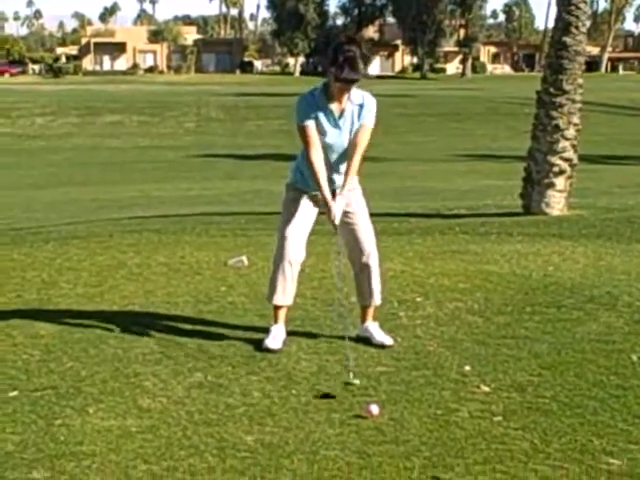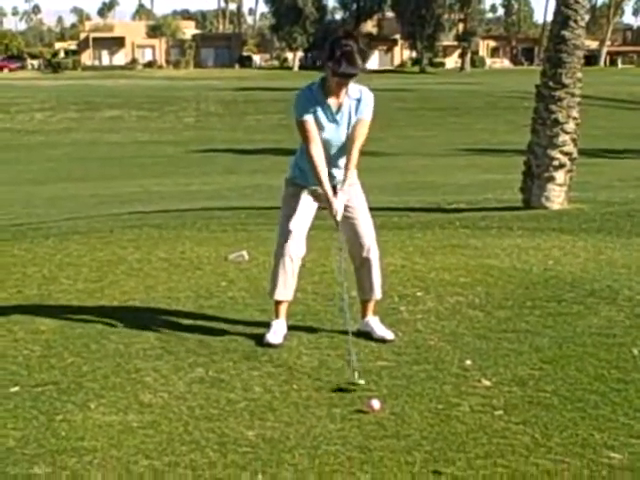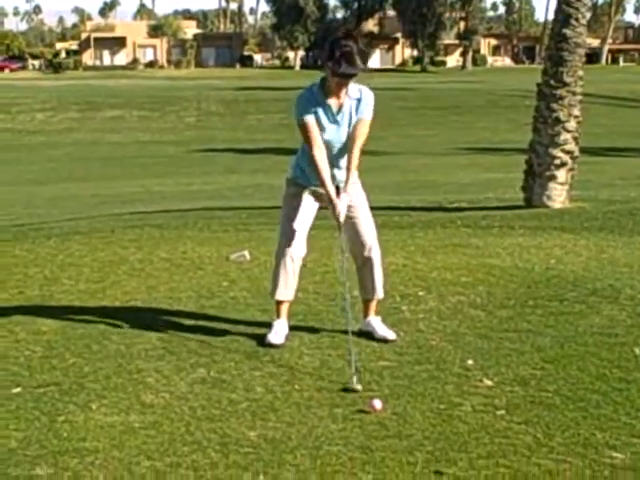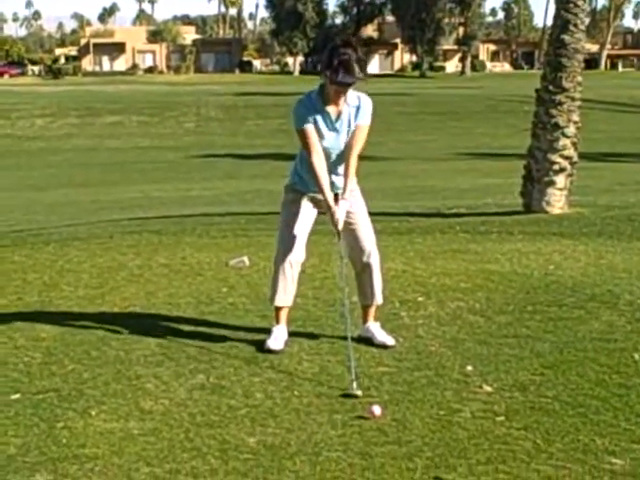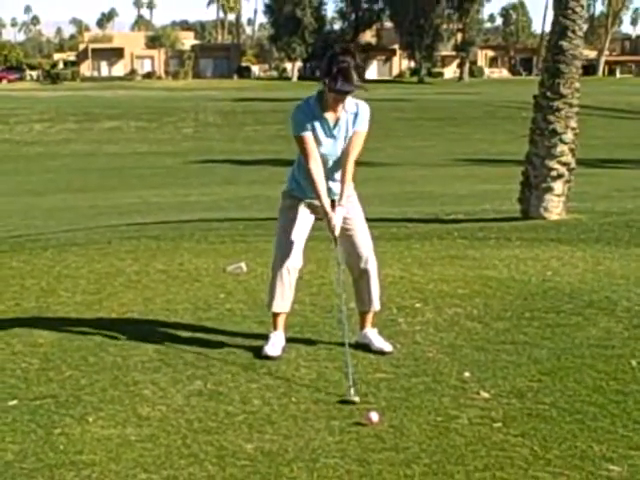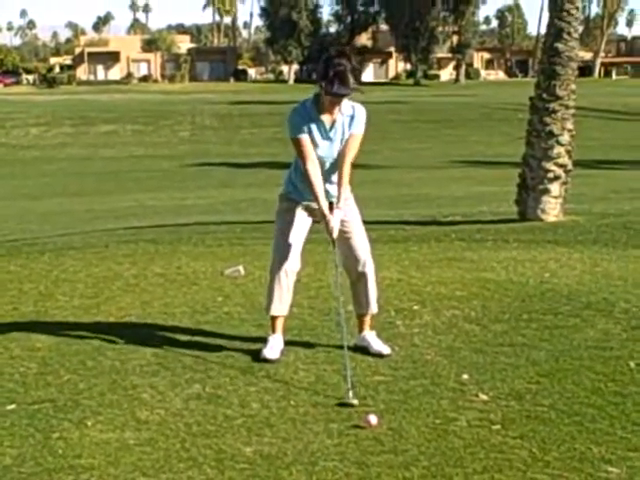
dt=0.1s
person 1, frame 1
left shoulder: (366, 103)
right shoulder: (307, 103)
left elbow: (357, 152)
right elbow: (314, 153)
left wrist: (342, 193)
right wrist: (326, 197)
left hip: (346, 187)
right hip: (306, 187)
left knee: (367, 253)
right knee: (288, 252)
left ankle: (368, 323)
right ankle: (278, 326)
person 1, frame 2
left shoulder: (364, 97)
right shoulder: (305, 98)
left elbow: (355, 146)
right elbow: (314, 147)
left wrist: (343, 189)
right wrist: (328, 193)
left hip: (345, 182)
right hip: (305, 182)
left knee: (367, 247)
right knee: (289, 247)
left ankle: (369, 318)
right ankle: (279, 321)
person 1, frame 3
left shoulder: (364, 97)
right shoulder: (306, 100)
left elbow: (355, 147)
right elbow: (316, 149)
left wrist: (346, 191)
right wrist: (331, 196)
left hip: (345, 181)
right hip: (306, 182)
left knee: (368, 247)
right knee: (290, 247)
left ankle: (370, 318)
right ankle: (280, 321)
person 1, frame 4
left shoulder: (362, 104)
right shoulder: (304, 107)
left elbow: (352, 154)
right elbow: (315, 156)
left wrist: (344, 199)
right wrist: (329, 203)
left hip: (344, 188)
right hip: (304, 188)
left knee: (367, 253)
right knee: (288, 253)
left ankle: (370, 324)
right ankle: (280, 327)
person 1, frame 5
left shoulder: (360, 111)
right shoulder: (302, 113)
left elbow: (349, 160)
right elbow: (312, 163)
left wrist: (341, 204)
right wrist: (326, 209)
left hip: (341, 194)
right hip: (301, 195)
left knee: (365, 259)
right knee: (286, 259)
left ankle: (367, 330)
right ankle: (277, 333)
person 1, frame 6
left shoulder: (356, 113)
right shoulder: (299, 116)
left elbow: (345, 163)
right elbow: (309, 165)
left wrist: (338, 207)
right wrist: (324, 212)
left hip: (338, 196)
right hip: (298, 197)
left knee: (362, 261)
right knee: (283, 262)
left ankle: (365, 332)
right ankle: (276, 336)
